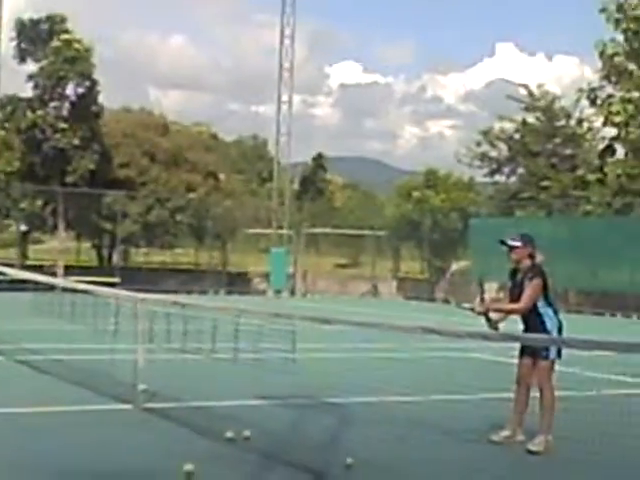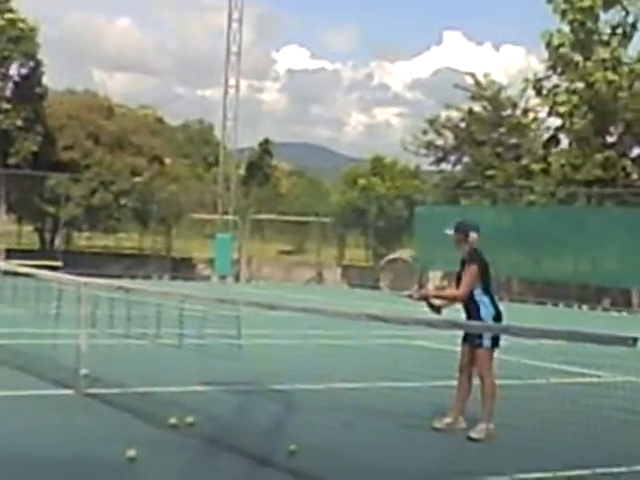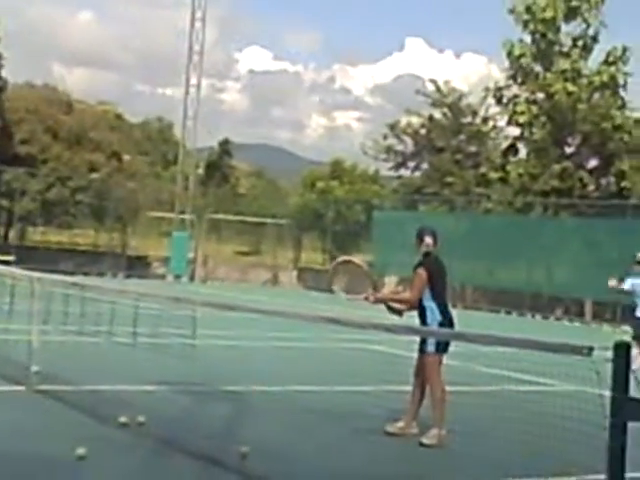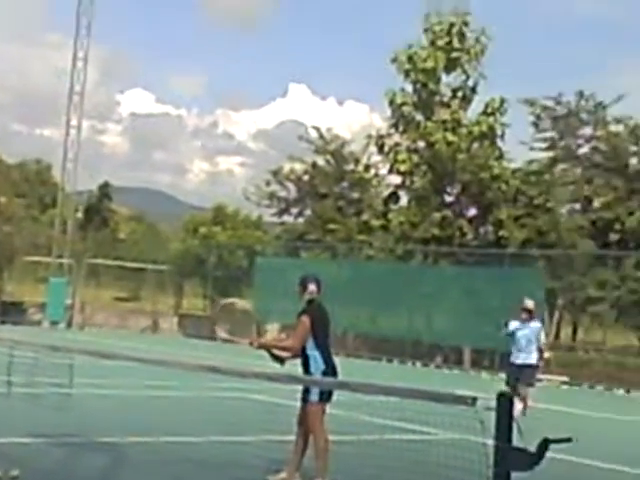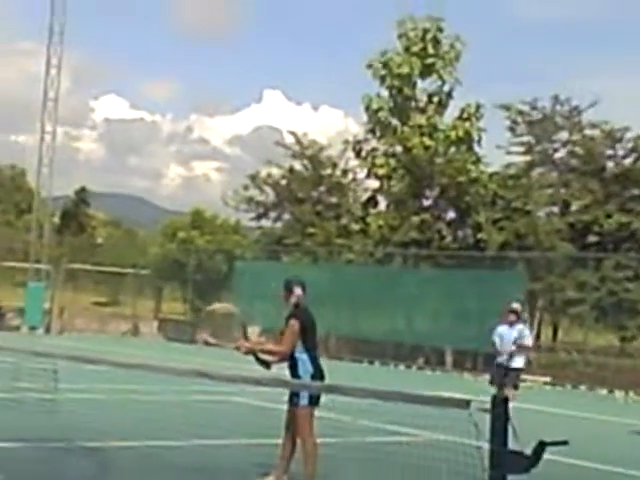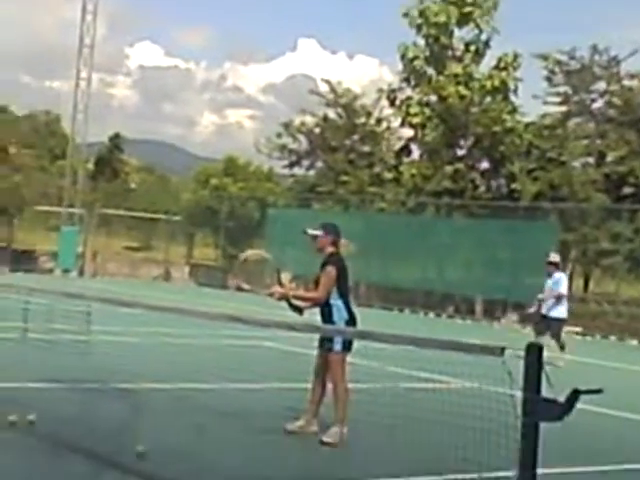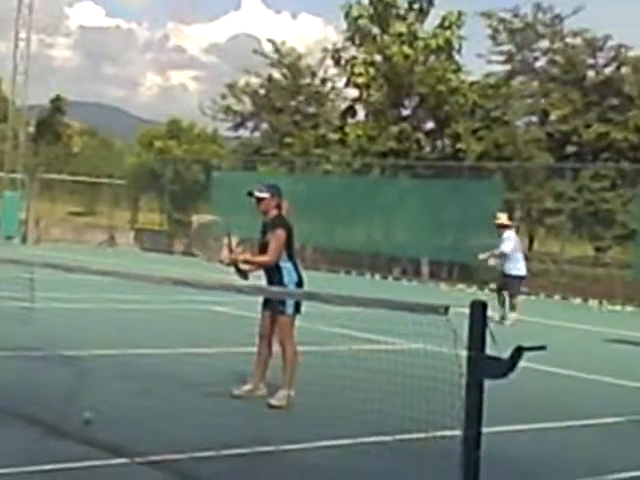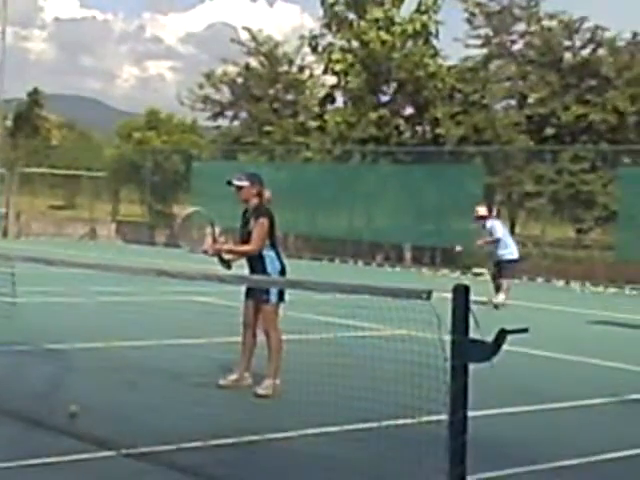
dt=0.3s
person 1, frame 1
left shoulder: (535, 274)
right shoulder: (514, 274)
left elbow: (523, 306)
right elbow: (512, 304)
left wrist: (492, 306)
right wrist: (497, 318)
left hip: (547, 330)
right hip: (530, 331)
left knee: (543, 383)
right knee: (522, 381)
left ankle: (545, 435)
right ankle: (514, 430)
person 1, frame 2
left shoulder: (474, 261)
right shoulder: (467, 260)
left elbow: (461, 294)
right elbow: (461, 292)
left wrist: (431, 294)
right wrist: (437, 298)
left hip: (486, 318)
right hip: (475, 319)
left knee: (484, 371)
right knee: (464, 369)
left ankle: (486, 423)
right ankle: (456, 417)
person 1, frame 3
left shoulder: (423, 266)
right shoulder: (435, 264)
left elbow: (413, 298)
left wrist: (385, 297)
right wrist: (392, 298)
left hip: (436, 324)
right hip: (433, 323)
left knee: (433, 377)
right knee: (419, 375)
left ankle: (438, 429)
right ankle: (409, 422)
person 1, frame 4
left shoulder: (307, 313)
right shoulder: (319, 311)
left elbow: (296, 346)
left wrist: (268, 344)
right wrist: (277, 347)
left hip: (319, 373)
right hip: (316, 372)
left knee: (316, 427)
right knee: (303, 425)
person 1, frame 5
left shoulder: (295, 317)
right shoulder: (303, 315)
left elbow: (285, 350)
left wrist: (255, 348)
left hip: (307, 376)
right hip: (302, 375)
left knee: (304, 431)
right knee: (290, 429)
person 1, frame 6
left shoulder: (332, 263)
right shoulder: (330, 262)
left elbow: (320, 295)
left wrist: (289, 293)
right wrist: (301, 304)
left hip: (340, 322)
right hip: (331, 323)
left knee: (337, 377)
right knee: (319, 374)
left ankle: (339, 428)
right ankle: (310, 420)
person 1, frame 7
left shoulder: (280, 225)
right shoulder: (266, 225)
left elbow: (271, 258)
right elbow: (265, 258)
left wrist: (242, 258)
right wrist: (247, 266)
left hip: (288, 284)
right hip: (274, 285)
left knee: (285, 339)
right knee: (264, 336)
left ankle: (287, 390)
right ankle: (257, 384)
person 1, frame 8
left shoulder: (262, 214)
right shoulder: (246, 214)
left elbow: (254, 247)
right elbow: (246, 247)
left wrist: (225, 248)
right wrist: (228, 255)
left hip: (270, 273)
right hip: (256, 274)
left knee: (269, 327)
right knee: (248, 325)
left ankle: (272, 379)
right ankle: (243, 373)
